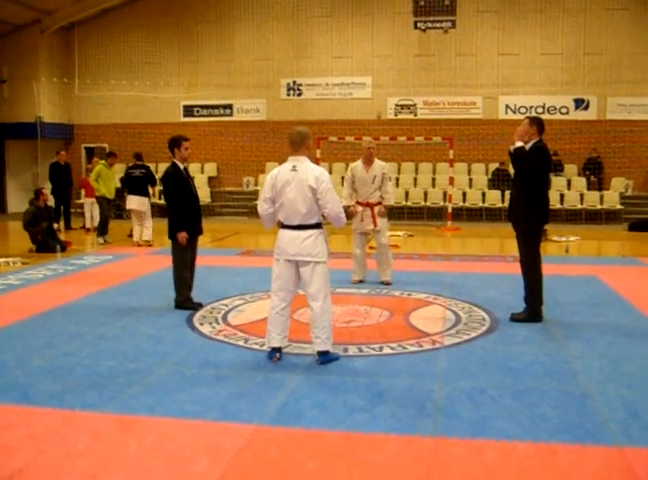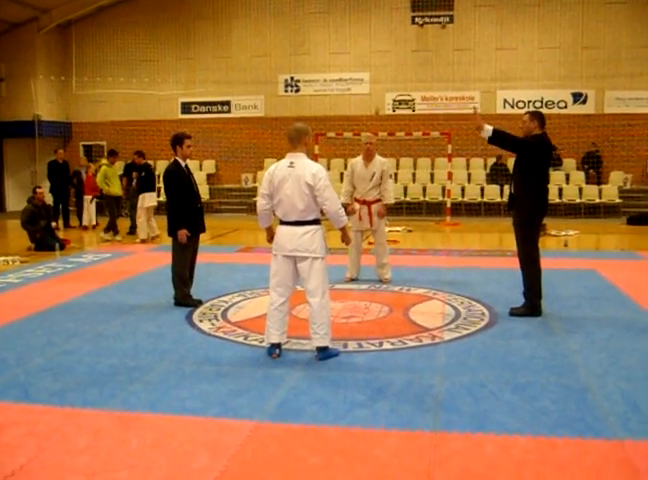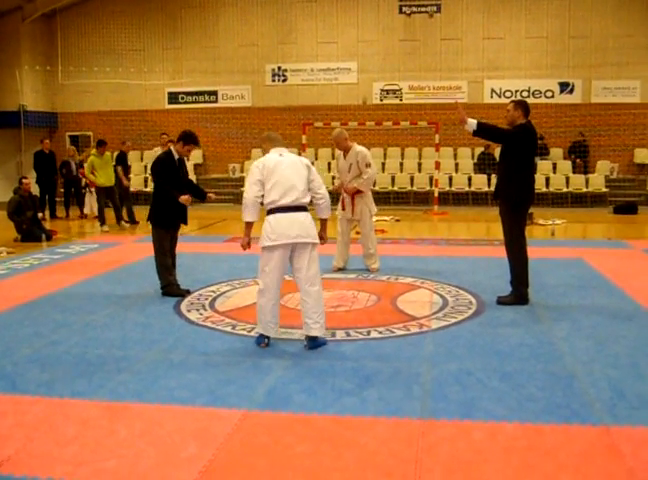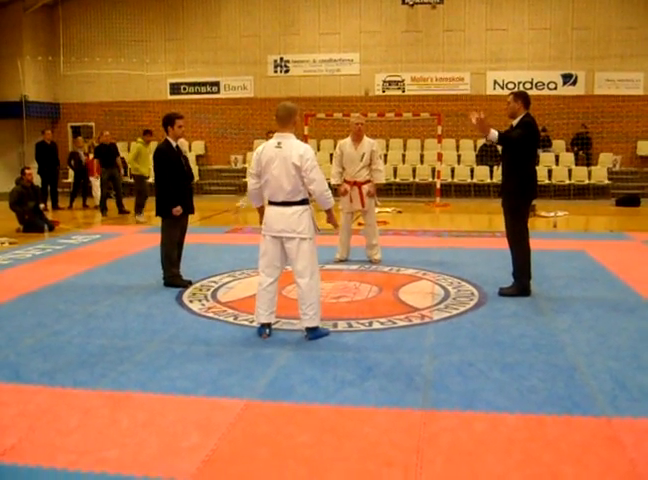
dt=1s
person 1, frame 1
left shoulder: (275, 174)
right shoulder: (318, 173)
left elbow: (265, 210)
right elbow: (333, 209)
right wrist: (341, 222)
left hip: (285, 240)
right hip: (312, 240)
left knee: (280, 296)
right knee: (319, 297)
left ankle: (275, 348)
right ankle: (323, 350)
person 1, frame 2
left shoulder: (273, 170)
right shoulder: (315, 170)
left elbow: (263, 205)
right elbow: (331, 205)
left wrist: (268, 229)
right wrist: (344, 230)
left hip: (284, 235)
right hip: (309, 236)
left knee: (279, 292)
right knee: (317, 292)
left ankle: (274, 344)
right ankle: (322, 346)
person 1, frame 3
left shoulder: (261, 163)
right shoulder: (303, 162)
left elbow: (252, 198)
right elbow: (321, 196)
left wrist: (247, 233)
right wrist: (324, 228)
left hip: (276, 224)
right hip: (303, 222)
left knee: (269, 283)
right knee: (310, 282)
left ankle: (265, 334)
right ankle: (313, 335)
person 1, frame 4
left shoulder: (261, 150)
right shoulder: (302, 150)
left elbow: (253, 187)
right elbow: (317, 186)
left wrist: (261, 212)
right wrist: (330, 213)
left hip: (272, 216)
right hip: (297, 216)
left knee: (268, 272)
right knee: (306, 273)
left ankle: (264, 324)
right ankle: (311, 326)
person 2, frame 1
left shoulder: (539, 149)
right shoulder: (531, 150)
left elbow: (525, 167)
right elbow: (519, 166)
left wrist: (519, 144)
right wrist: (516, 146)
left hip: (531, 214)
right hip: (526, 212)
left knee: (530, 261)
right knee: (529, 261)
left ankle: (534, 310)
right ankle: (533, 308)
person 2, frame 2
left shoulder: (540, 143)
right shoulder: (535, 143)
left elbow: (514, 142)
right elbow: (514, 144)
left wrist: (485, 129)
right wrist: (486, 130)
left hip: (530, 206)
right hip: (527, 204)
left knee: (529, 255)
right knee: (528, 254)
left ankle: (533, 305)
right ankle: (533, 302)
person 2, frame 3
left shoulder: (525, 131)
right shoulder: (520, 132)
left elbow: (500, 134)
right elbow: (500, 136)
left wrist: (468, 122)
right wrist: (469, 122)
left hip: (516, 195)
right hip: (514, 194)
left knee: (515, 244)
right knee: (515, 243)
left ankle: (519, 293)
right ankle: (519, 291)
person 2, frame 4
left shoulder: (527, 125)
right shoulder: (519, 125)
left elbow: (513, 140)
right elbow: (506, 138)
left wrist: (489, 132)
right wrist: (485, 129)
left hip: (520, 189)
right hip: (515, 188)
left knee: (518, 236)
right knee: (517, 235)
left ankle: (522, 284)
right ankle: (521, 282)
person 3, frame 1
left shoulder: (183, 171)
right shoulder: (171, 173)
right elbow: (173, 204)
left wrist: (196, 224)
right wrist: (180, 229)
left hip: (191, 225)
right hip: (182, 228)
left knee: (189, 264)
right knee: (182, 265)
left ankle: (187, 297)
right ankle: (182, 299)
person 3, frame 2
left shoulder: (185, 168)
right shoulder: (172, 171)
right elbow: (174, 202)
left wrist: (197, 223)
right wrist: (179, 227)
left hip: (192, 224)
right hip: (183, 226)
left knee: (190, 262)
right knee: (181, 262)
left ankle: (185, 294)
right ankle: (181, 296)
person 3, frame 3
left shoulder: (180, 161)
right shoulder: (162, 160)
left elbow: (186, 183)
right elbow: (161, 187)
left wrist: (204, 195)
right wrist: (178, 197)
left hip: (174, 214)
right hip: (162, 214)
left knee: (170, 251)
right knee: (163, 251)
left ankle: (171, 284)
right ankle: (168, 285)
person 3, frame 4
left shoulder: (177, 149)
right shoulder: (162, 150)
right elbow: (163, 181)
left wrist: (184, 202)
right wrist: (173, 204)
left hip: (181, 203)
right hip: (172, 205)
left knee: (178, 241)
right knee: (170, 241)
left ankle: (175, 275)
right ankle: (170, 277)
person 4, frame 1
left shoulder: (382, 166)
right shoulder: (353, 167)
left elbow: (386, 188)
right elbow: (348, 188)
left wrist: (385, 206)
right wrist: (349, 205)
left hip: (377, 209)
right hip: (360, 210)
left knee: (383, 243)
right knee: (359, 245)
left ankle: (385, 276)
right ankle: (358, 275)
person 4, frame 2
left shoulder: (383, 163)
right shoulder: (354, 163)
left elbow: (387, 186)
right elbow: (348, 185)
left wrist: (384, 205)
right wrist: (347, 204)
left hip: (375, 207)
right hip: (358, 207)
left knee: (381, 242)
right knee: (355, 242)
left ankle: (384, 274)
right ankle: (352, 273)
person 4, frame 3
left shoulder: (361, 152)
right shoulder: (340, 155)
left elbow: (370, 174)
left wrist: (356, 187)
right wrist: (338, 184)
left hip: (361, 197)
right hip: (346, 197)
left knee: (367, 232)
right knee: (342, 232)
left ankle: (372, 263)
right ankle: (339, 262)
person 4, frame 4
left shoulder: (371, 144)
right shoulder: (342, 145)
left elbow: (377, 167)
right elbow: (336, 167)
left wrist: (374, 185)
right wrist: (339, 185)
left hip: (365, 188)
right hip: (348, 188)
left knee: (370, 223)
right knee: (345, 223)
left ankle: (374, 254)
right ankle: (342, 254)
